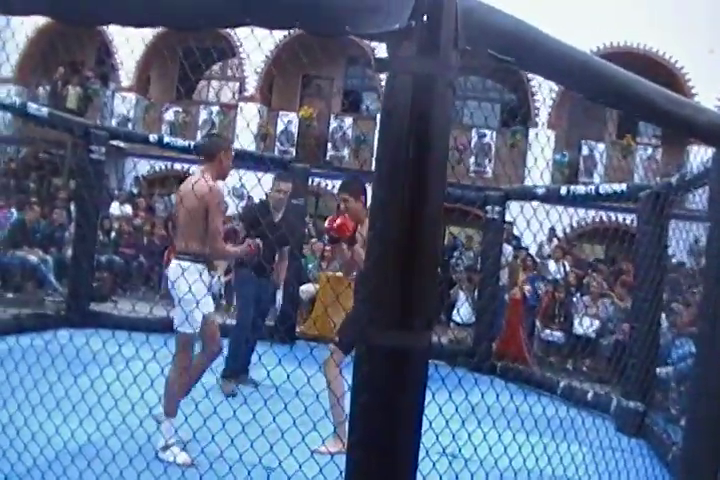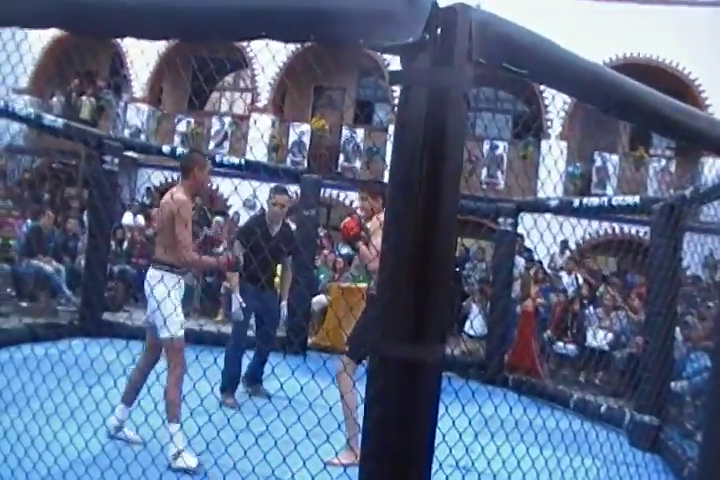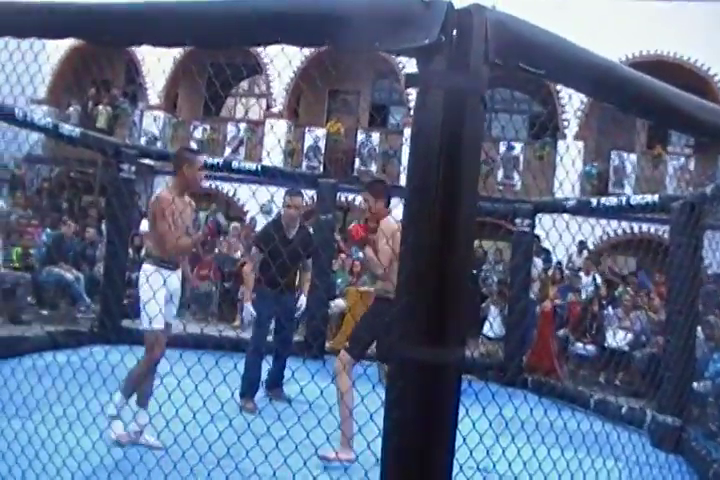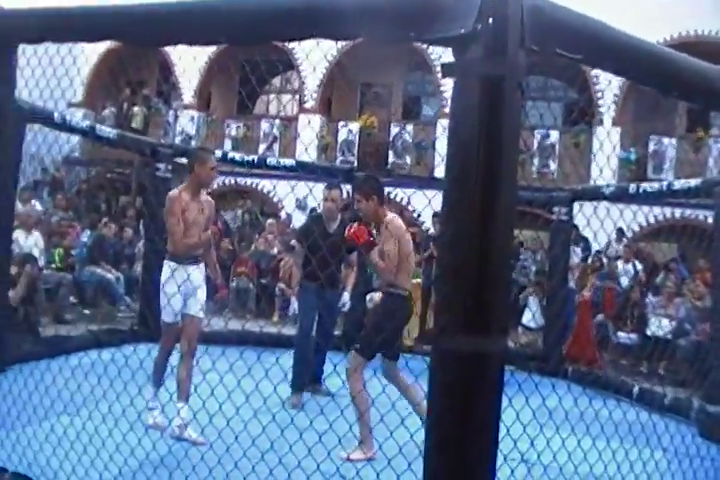
dt=0.3s
person 1, frame 1
left shoulder: (188, 185)
right shoulder: (212, 190)
right elbow: (216, 249)
right wrist: (245, 249)
left hip: (188, 267)
right hip: (190, 271)
left knee: (213, 346)
right knee: (185, 358)
left ankle: (170, 409)
right ankle: (167, 441)
person 1, frame 2
left shoulder: (172, 198)
right shoulder: (181, 202)
right elbow: (186, 258)
right wrist: (220, 262)
left hip: (165, 278)
right hip: (165, 280)
left knee: (151, 356)
right knee: (177, 364)
left ankle: (118, 419)
right ankle: (177, 448)
person 1, frame 3
left shoulder: (188, 204)
right shoulder: (162, 200)
right elbow: (171, 248)
right wrist: (202, 236)
left hip: (174, 276)
right hip: (155, 275)
left knee: (155, 355)
right knee: (154, 354)
left ankle: (140, 425)
right ankle: (115, 410)
person 1, frame 4
left shoulder: (208, 203)
right shoulder: (175, 198)
right elbow: (179, 244)
left wrist: (218, 279)
right wrist: (211, 234)
left hip: (198, 272)
right hip: (175, 271)
left knee: (189, 347)
right knee: (168, 344)
left ankle: (181, 421)
right ankle: (152, 403)
person 2, frame 1
left shoulder: (372, 226)
right shoulder: (355, 227)
right elbow: (348, 269)
left wrist: (351, 243)
right wrist: (336, 243)
left knee: (332, 362)
left ankle: (340, 437)
person 2, frame 2
left shoulder: (378, 223)
right shoulder: (378, 225)
left elbow: (373, 265)
left wrist: (357, 241)
right wrist: (359, 242)
left hip: (379, 304)
left knee: (345, 369)
left ankle: (351, 449)
person 2, frame 3
left shoulder: (387, 226)
right shoulder: (390, 227)
left elbow: (379, 270)
left wrist: (365, 246)
right wrist: (369, 246)
left hip: (385, 305)
right hip: (393, 305)
left knee: (343, 365)
left ankle: (345, 446)
person 2, frame 4
left shoulder: (389, 225)
right shoulder: (388, 223)
left elbow: (388, 272)
left wrist: (367, 249)
right wrist: (369, 247)
left hip: (393, 302)
right hip: (395, 300)
left knee: (354, 368)
right knee: (391, 370)
left ankle: (367, 445)
right ankle: (428, 420)
person 3, frame 1
left shoulder: (287, 223)
right shoulder: (254, 211)
left elbow: (283, 258)
left wrist: (279, 289)
left hip: (265, 278)
right hip: (246, 273)
left knee: (256, 327)
right knee: (243, 323)
left ankle: (241, 371)
right ankle: (229, 375)
person 3, frame 2
left shoulder: (288, 234)
right shoulder: (252, 226)
left elbow: (286, 268)
left wrist: (284, 298)
right wrist: (235, 294)
left hip: (268, 290)
right hip: (246, 288)
left knee: (268, 338)
right knee: (238, 339)
left ankle: (253, 380)
right ankle: (227, 390)
person 3, frame 3
left shoulder: (306, 236)
right shoulder: (268, 231)
left elbow: (306, 269)
right elbow: (251, 267)
left wrist: (303, 295)
right wrist: (247, 300)
left hip: (288, 295)
right hip: (265, 293)
left knee: (285, 343)
right knee: (257, 344)
left ankle: (274, 386)
right ankle: (247, 395)
person 3, frame 4
left shoulder: (347, 231)
right shoulder: (309, 226)
left elbow: (351, 266)
right elbow: (297, 263)
left wrist: (347, 292)
right wrist: (293, 294)
left hip: (332, 291)
right hip: (309, 287)
left knee: (325, 339)
right knee: (304, 334)
left ankle: (314, 381)
right ankle: (298, 387)
